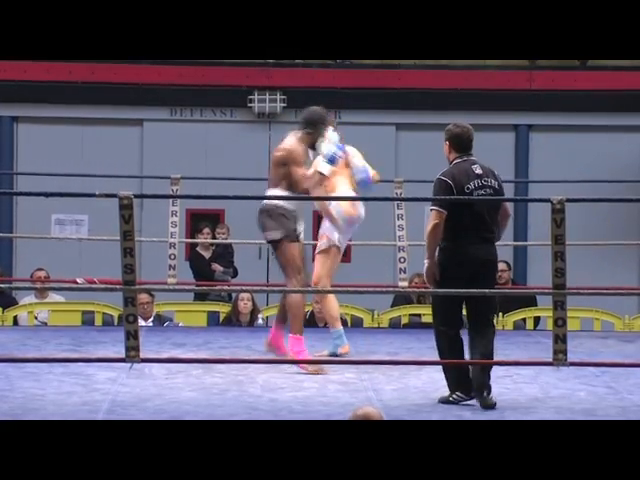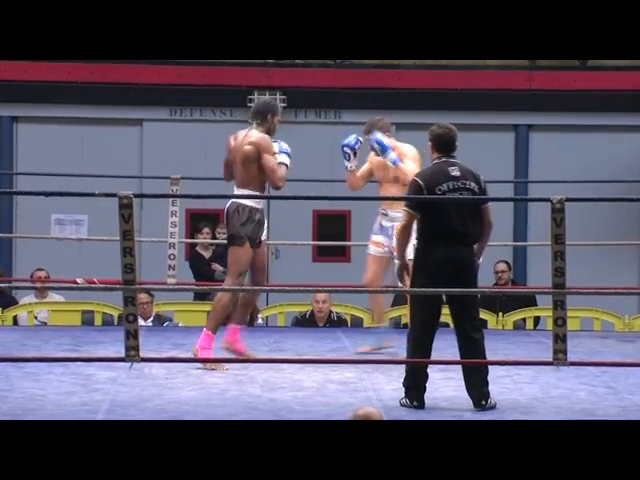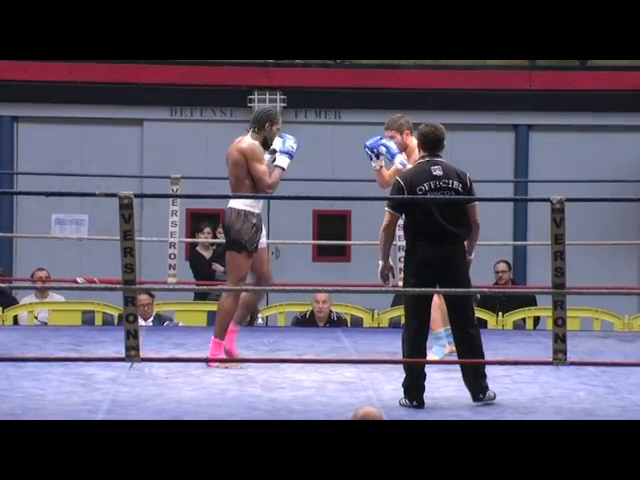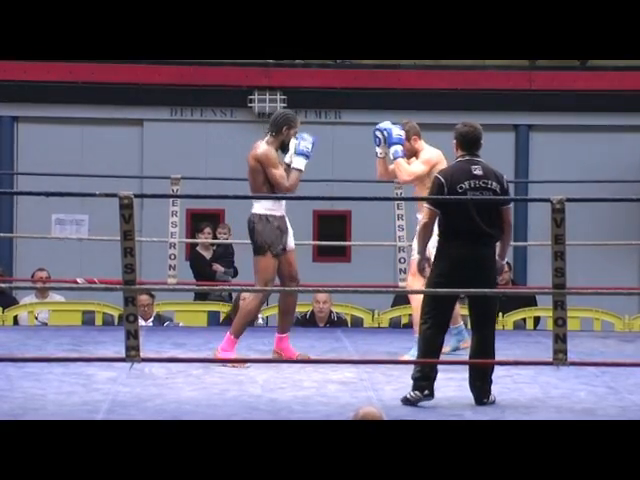
dt=0.5s
person 1, frame 1
left shoulder: (448, 178)
right shoulder: (491, 175)
left elbow: (436, 224)
right elbow: (505, 215)
left wrist: (430, 261)
left hip: (457, 257)
right hip: (486, 256)
left knee: (446, 324)
right knee: (482, 325)
left ankle: (461, 387)
right ankle: (482, 389)
person 1, frame 2
left shoulder: (423, 179)
right shoulder: (474, 178)
left elbow: (406, 224)
right elbow: (488, 223)
left wrist: (401, 259)
right wrist: (476, 253)
left hip: (431, 259)
right hip: (464, 259)
left knee: (421, 330)
right knee: (470, 330)
left ankle: (414, 395)
right ankle: (481, 396)
person 1, frame 3
left shoulder: (406, 179)
right shoulder: (460, 177)
left elbow: (388, 225)
right elbow: (474, 222)
left wrist: (384, 260)
right wrist: (468, 254)
left hip: (420, 257)
right hip: (453, 256)
left knee: (415, 328)
right knee: (465, 324)
left ankle: (414, 394)
right ankle: (479, 388)
person 1, frame 4
left shoulder: (446, 176)
right shoulder: (497, 177)
left elbow: (428, 221)
right elbow: (507, 224)
left wrist: (421, 253)
right wrist: (501, 257)
left hip: (451, 256)
right hip: (484, 258)
left knee: (433, 322)
right knee: (484, 327)
left ankle: (423, 385)
right ankle: (483, 391)
person 2, frame 1
left shoulder: (294, 141)
right shoulder: (295, 149)
right elbow: (304, 187)
left hip: (286, 214)
right hip: (278, 213)
left knee: (297, 279)
right knee: (297, 280)
left ankle: (276, 337)
right ankle: (298, 351)
person 2, frame 2
left shoulder: (236, 138)
right shoulder: (262, 140)
left elbow: (228, 174)
right elbow: (278, 182)
right wrist: (283, 157)
left hip: (250, 212)
right hip: (246, 212)
left knee: (259, 276)
right knee: (234, 280)
left ankle: (233, 337)
right ankle: (205, 345)
person 2, frame 3
left shoulder: (242, 145)
right shoulder: (251, 147)
right elbow: (269, 186)
left wrist: (272, 155)
right wrist: (283, 159)
left hip: (250, 218)
right hip: (243, 217)
left knee: (263, 280)
right knee: (235, 285)
left ankle: (230, 335)
right ankle: (216, 350)
person 2, frame 4
left shoulder: (270, 151)
right shoulder: (264, 152)
right elbow: (288, 188)
left wrist: (292, 156)
right wrist: (301, 159)
left hip: (278, 221)
right hip: (266, 222)
left knee: (292, 282)
right knee: (263, 289)
left ankle: (282, 345)
right ankle: (227, 347)
person 3, frame 1
left shoulder: (348, 153)
right shoulder: (317, 162)
left elbow: (372, 176)
right elbow: (308, 185)
left wrist: (363, 171)
right wrist: (323, 163)
left hip: (346, 206)
right hip: (329, 221)
right knee: (319, 283)
right ankle: (339, 343)
person 3, frame 2
left shoulder: (408, 152)
right shoulder: (374, 158)
left elbow: (411, 180)
right elbow: (354, 185)
left wrist: (391, 155)
right wrist: (350, 160)
right hip: (383, 221)
right knee: (371, 282)
person 3, frame 3
left shoulder: (423, 153)
right shoulder: (404, 155)
right elbow: (385, 182)
left wrist: (397, 158)
right wrist: (376, 160)
left ankle: (439, 345)
right ankle: (449, 341)
person 3, frame 4
left shoulder: (430, 155)
right shoulder: (415, 158)
left elbow: (404, 177)
right elbow: (384, 175)
left wrist: (395, 148)
right wrist: (382, 147)
left hip: (435, 227)
left knee: (415, 284)
left ankle: (421, 348)
right ankle: (460, 335)
